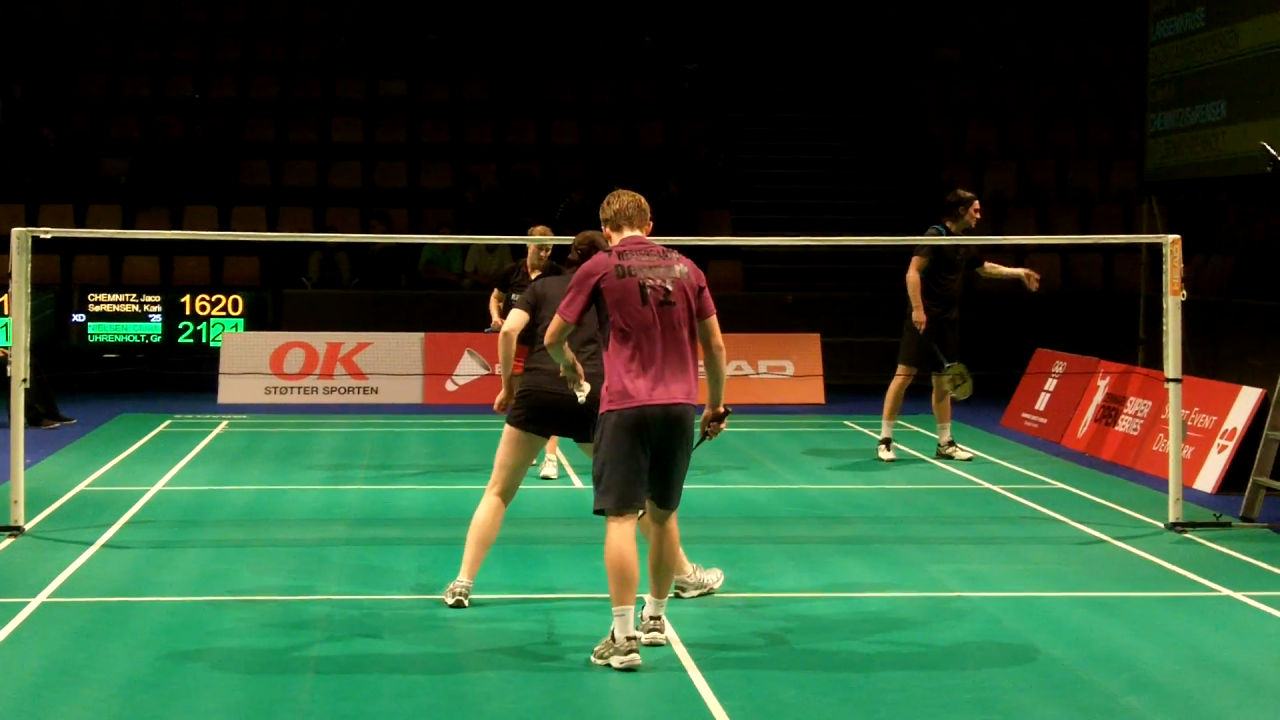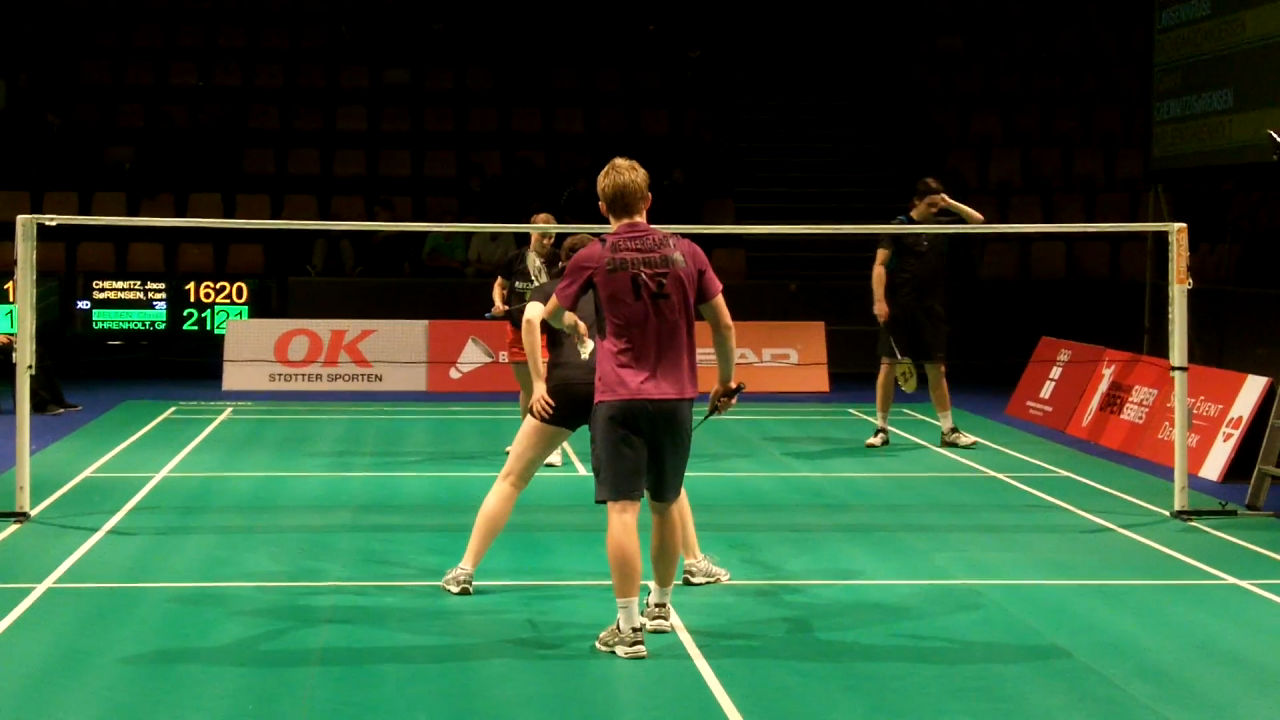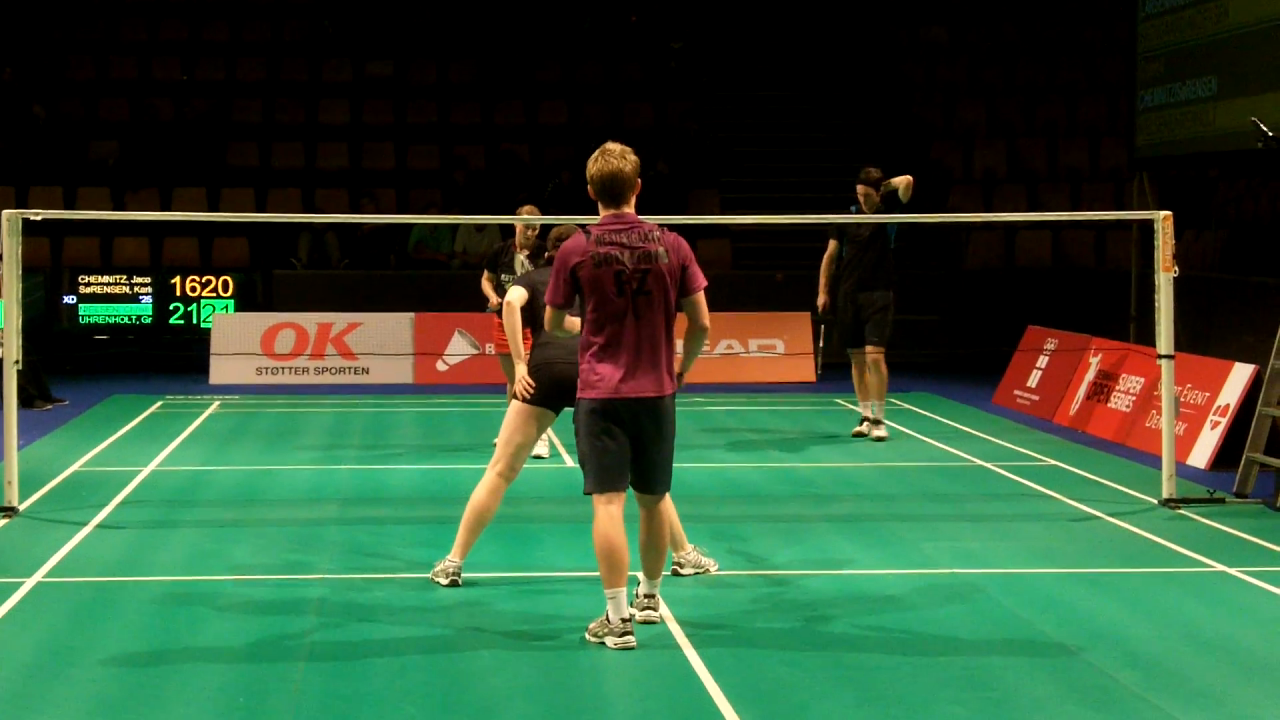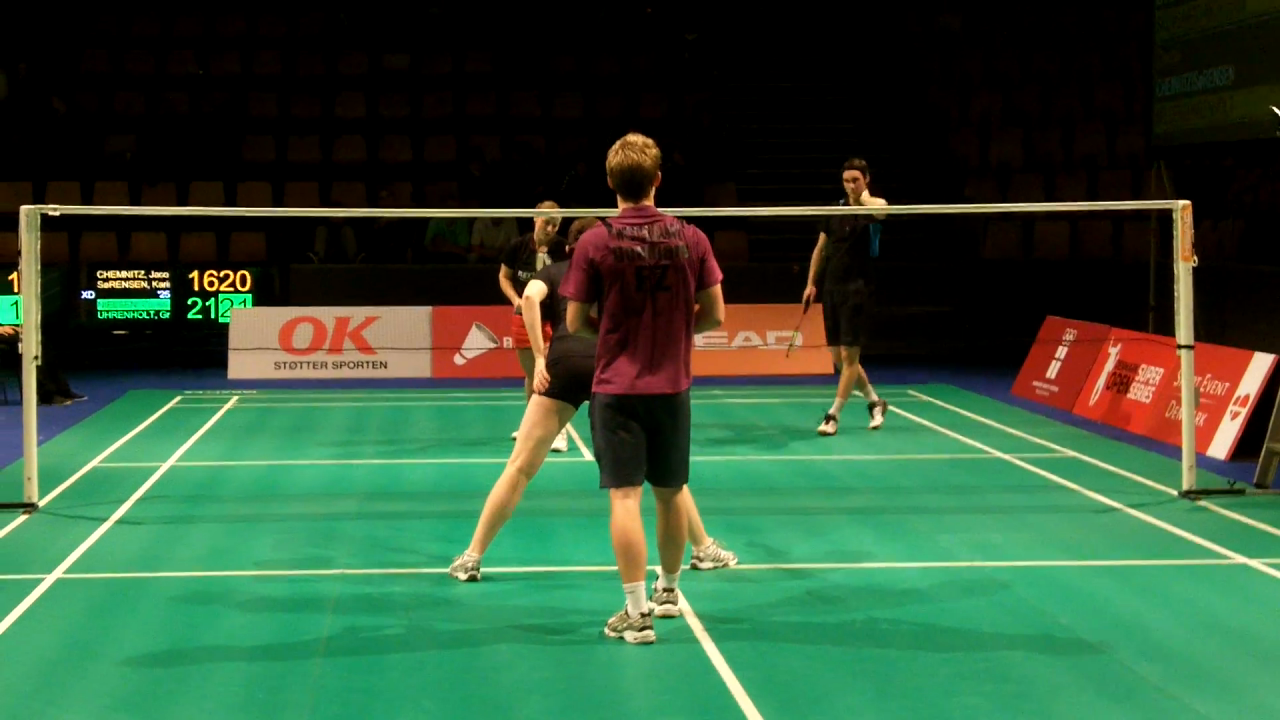
dt=0.4s
person 1, frame 1
left shoulder: (598, 267)
right shoulder: (685, 268)
left elbow: (553, 338)
right elbow: (715, 345)
left wrist: (570, 365)
right wrist: (716, 404)
left hip: (627, 406)
right hip: (679, 406)
left knee: (621, 518)
right knee: (663, 514)
left ankle: (624, 638)
right ankle: (655, 618)
person 1, frame 2
left shoulder: (592, 257)
right shoulder: (686, 252)
left elbow: (551, 314)
right elbow: (724, 324)
left wrist: (574, 323)
right wrist: (726, 379)
left hip: (620, 399)
right hip: (676, 398)
left knee: (623, 509)
right knee: (665, 504)
left ankle: (630, 628)
right ankle: (660, 605)
person 1, frame 3
left shoulder: (575, 250)
right shoulder: (672, 245)
left elbow: (553, 325)
right elbow: (700, 324)
right wrist: (680, 368)
left hip: (600, 392)
right hip: (656, 391)
left knee: (608, 501)
right knee: (653, 499)
left ankle: (618, 618)
right ankle: (649, 596)
person 1, frame 4
left shoulder: (594, 242)
right shoulder: (691, 238)
left elbow: (576, 323)
right elbow: (714, 315)
left hip: (617, 387)
right hip: (671, 386)
left knee: (625, 496)
right knee: (670, 492)
left ankle: (637, 614)
right ankle: (668, 591)
person 2, frame 1
left shoulder: (542, 286)
left elbow: (509, 330)
left wrist: (507, 384)
left hip: (537, 392)
right hip: (590, 398)
left knee: (498, 492)
left ankle: (462, 583)
right ankle: (686, 575)
person 2, frame 2
left shoulder: (548, 289)
left elbow: (530, 320)
left wrist: (539, 381)
left hip: (566, 386)
left knee: (511, 480)
left ankle: (464, 571)
right ankle: (695, 563)
person 2, frame 3
left shoulder: (533, 278)
left elbow: (512, 302)
left wrist: (519, 363)
left hip: (548, 369)
left knee: (501, 471)
left ankle: (453, 562)
right ankle: (685, 555)
person 2, frame 4
left shoulder: (552, 270)
left elbow: (530, 297)
left wrist: (540, 356)
left hip: (567, 363)
left knee: (521, 467)
left ankle: (471, 558)
right ankle: (704, 549)
person 3, frame 1
left shoulder: (966, 244)
right shoulder: (934, 236)
left elbow: (985, 268)
right elbow: (913, 272)
left wrist: (1020, 273)
right wrist: (917, 308)
left hip: (947, 321)
right hip: (924, 319)
left knee: (943, 382)
right knee: (904, 375)
left ankle: (945, 443)
right ankle: (886, 439)
person 3, frame 2
left shoulder: (942, 225)
right shoulder: (898, 226)
left elbow: (978, 221)
right elbow: (880, 265)
left wrist: (949, 203)
right wrist: (880, 300)
left hip: (930, 309)
right hip: (898, 309)
left knee: (937, 371)
right knee: (889, 367)
left ankle: (949, 431)
right ankle: (882, 429)
person 3, frame 3
left shoulder: (889, 210)
left elbow: (907, 181)
right elbow: (830, 255)
left wrist: (884, 187)
right wrist: (823, 291)
left hip: (878, 295)
right hip: (848, 295)
left knee: (874, 356)
right knee: (857, 359)
left ankle: (878, 419)
right ankle: (868, 417)
person 3, frame 4
left shoulder: (872, 207)
right shoulder: (835, 210)
left elbow: (881, 207)
right elbow: (821, 248)
left wrist: (865, 196)
right wrist: (811, 283)
left hip: (856, 292)
right hip: (831, 291)
left knee: (849, 354)
right knee: (838, 357)
left ankle: (834, 415)
right ankle: (875, 402)
person 4, frame 1
left shoulder: (558, 274)
right shoulder: (511, 272)
right elbow: (495, 298)
right wrist: (496, 317)
right hip: (516, 345)
left ankle: (551, 458)
person 4, frame 2
right shoulder: (514, 259)
right elbow: (499, 286)
right wrist: (498, 303)
right hip: (517, 331)
right knee: (526, 388)
left ankle: (554, 447)
person 4, frame 3
right shoulder: (499, 252)
right elbow: (486, 280)
right wrist: (492, 297)
right hip: (504, 323)
right knee: (512, 380)
left ankle: (541, 438)
person 4, frame 4
right shoulder: (517, 247)
right elbow: (504, 277)
right wrist: (515, 299)
right hip: (524, 317)
right knee: (530, 374)
left ankle: (559, 430)
